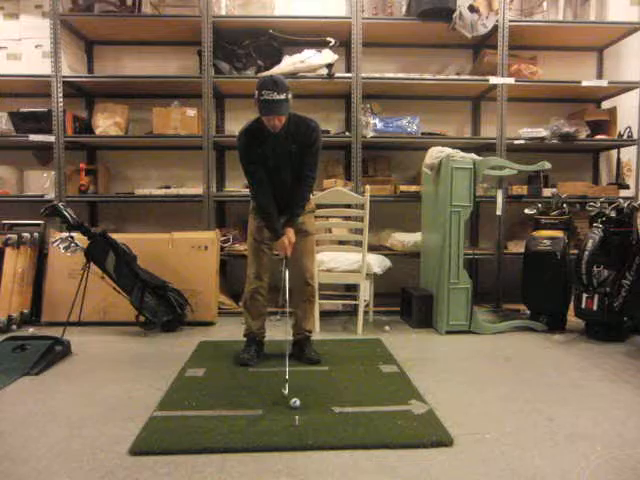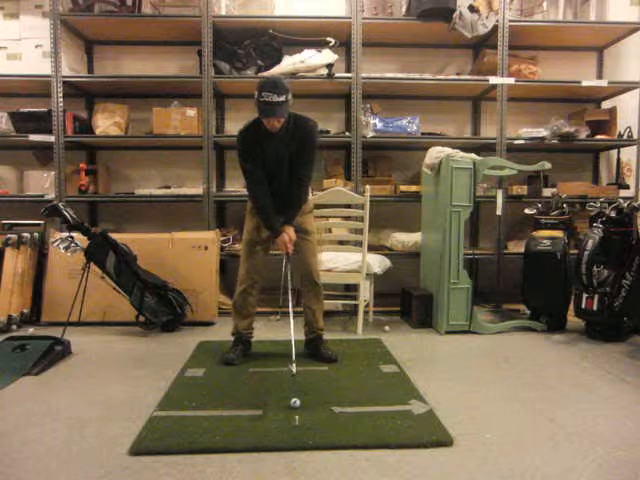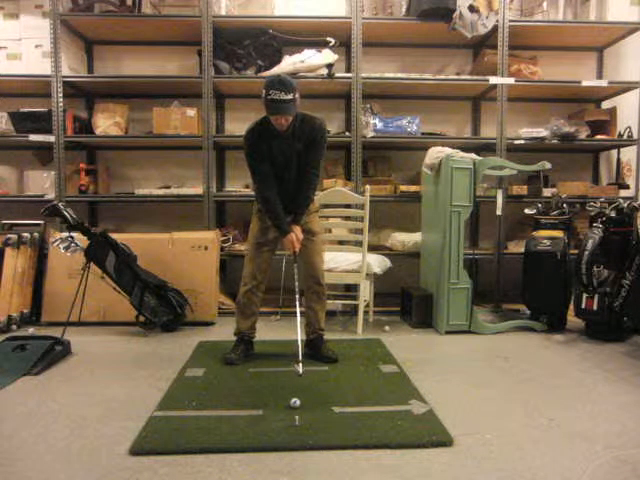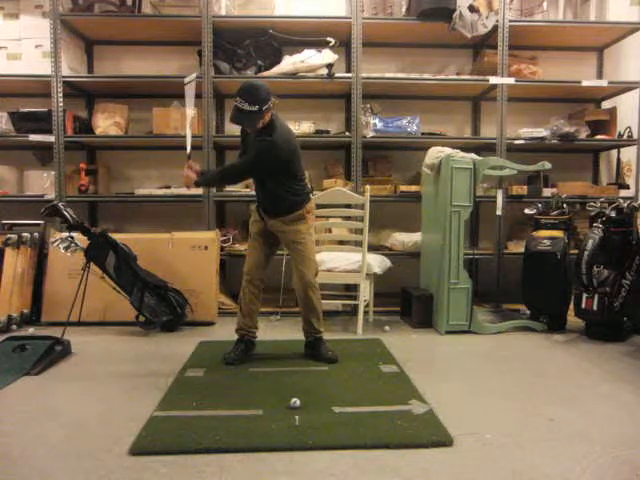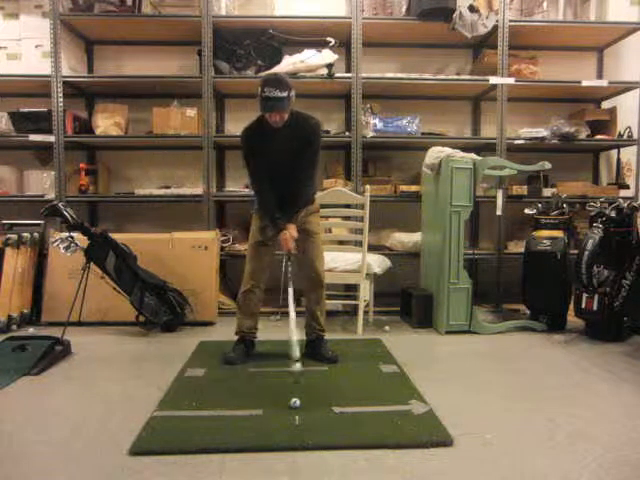
dt=1s
person 1, frame 1
left shoulder: (308, 130)
right shoulder: (248, 137)
left elbow: (306, 180)
right elbow: (259, 188)
left wrist: (291, 224)
right wrist: (277, 231)
left hip: (300, 209)
right hip: (263, 211)
left knee: (305, 276)
right knee: (256, 276)
left ankle: (302, 340)
right ankle: (254, 339)
person 1, frame 2
left shoulder: (306, 129)
right shoulder: (247, 136)
left elbow: (302, 179)
right elbow: (256, 187)
left wrist: (289, 223)
right wrist: (276, 229)
left hip: (298, 207)
right hip: (261, 209)
left knee: (310, 274)
right knee: (249, 274)
left ankle: (314, 338)
right ankle: (242, 338)
person 1, frame 3
left shoulder: (314, 128)
right shoulder: (254, 136)
left elbow: (310, 178)
right elbow: (265, 186)
left wrist: (298, 222)
right wrist: (284, 229)
left hip: (304, 209)
right hip: (268, 210)
left knee: (314, 274)
right knee: (253, 275)
left ankle: (314, 338)
right ankle: (244, 339)
person 1, frame 4
left shoulder: (276, 142)
right shoulder: (254, 127)
left elbow: (239, 172)
right elbow: (241, 164)
left wrist: (200, 179)
right wrist: (203, 173)
left hip: (294, 216)
right hip: (264, 213)
left knee: (306, 279)
right knee: (251, 275)
left ankle: (314, 340)
right ankle: (246, 338)
person 1, frame 5
left shoulder: (310, 126)
right shoulder: (251, 135)
left elbow: (305, 177)
right elbow: (260, 184)
left wrist: (292, 220)
right wrist: (279, 225)
left hip: (304, 210)
right hip: (268, 212)
left knee: (314, 275)
right knee: (253, 276)
left ankle: (315, 339)
right ankle: (245, 338)
